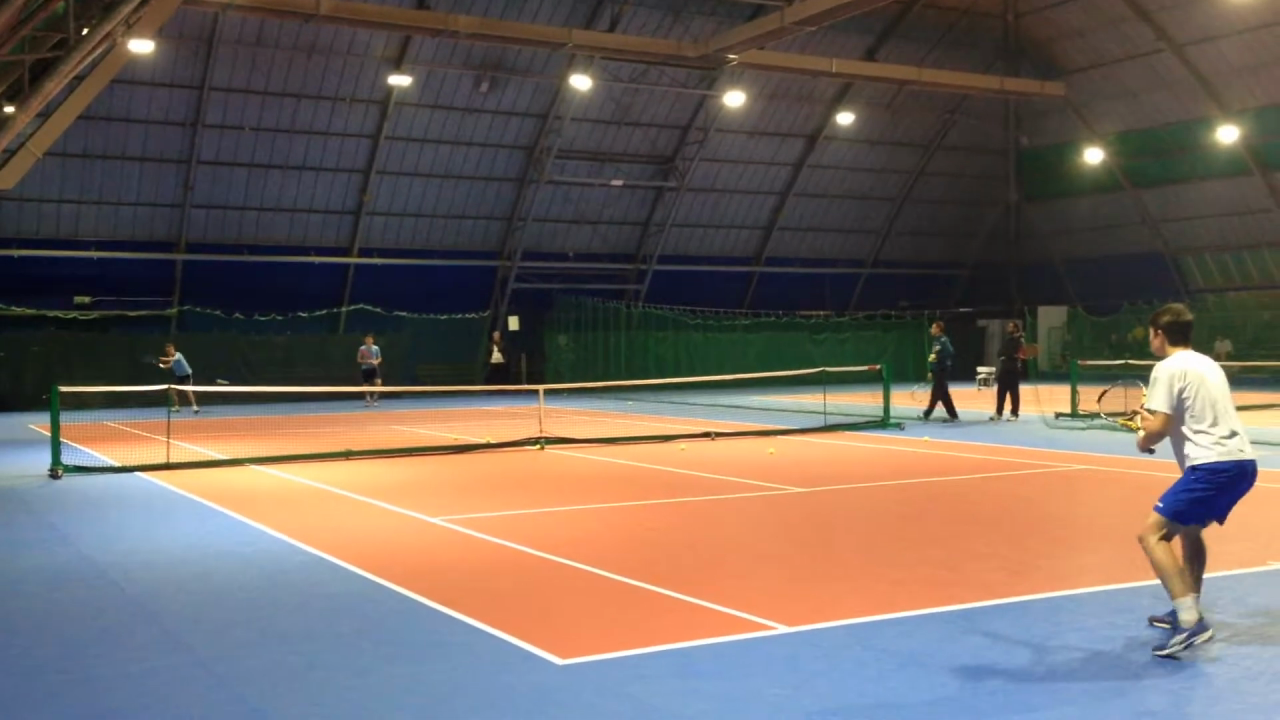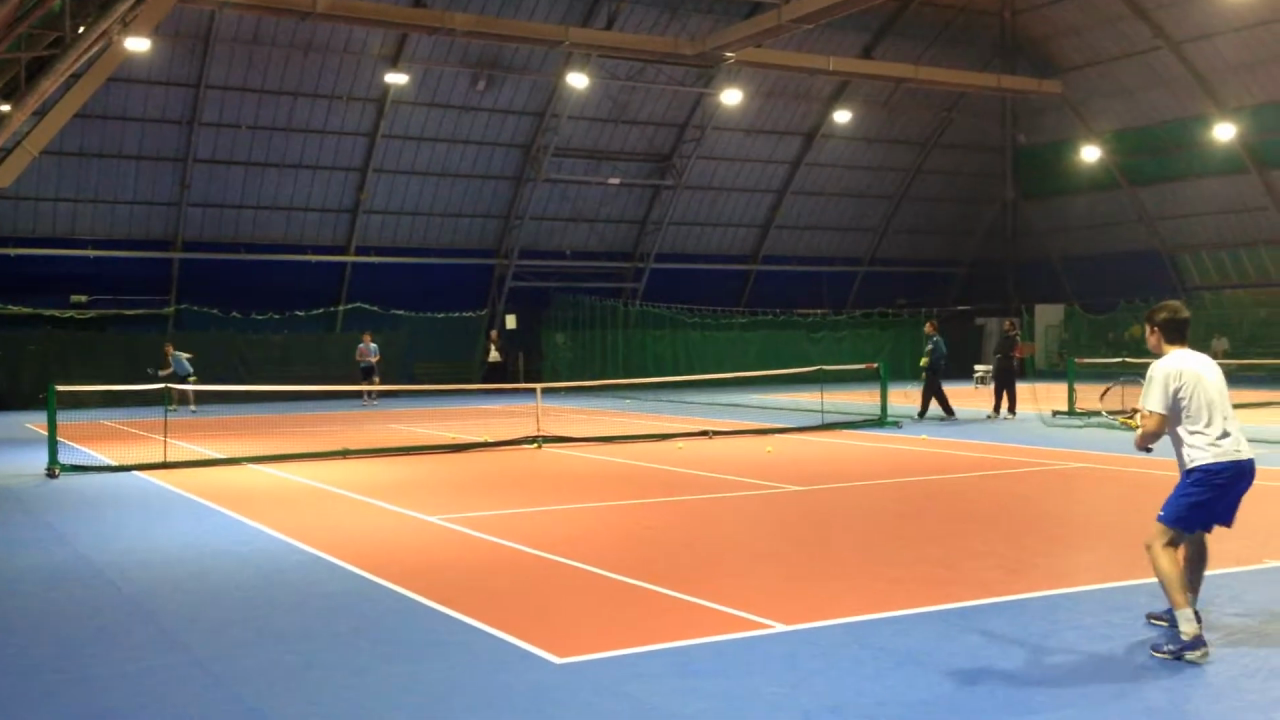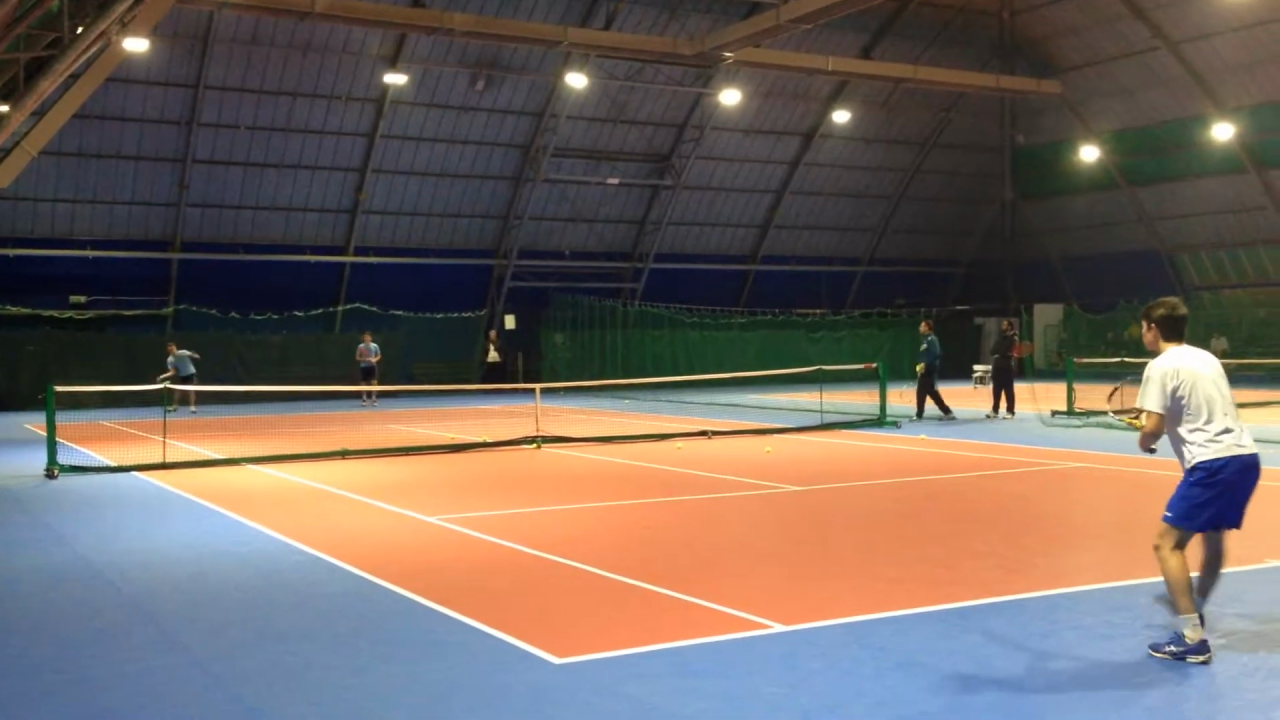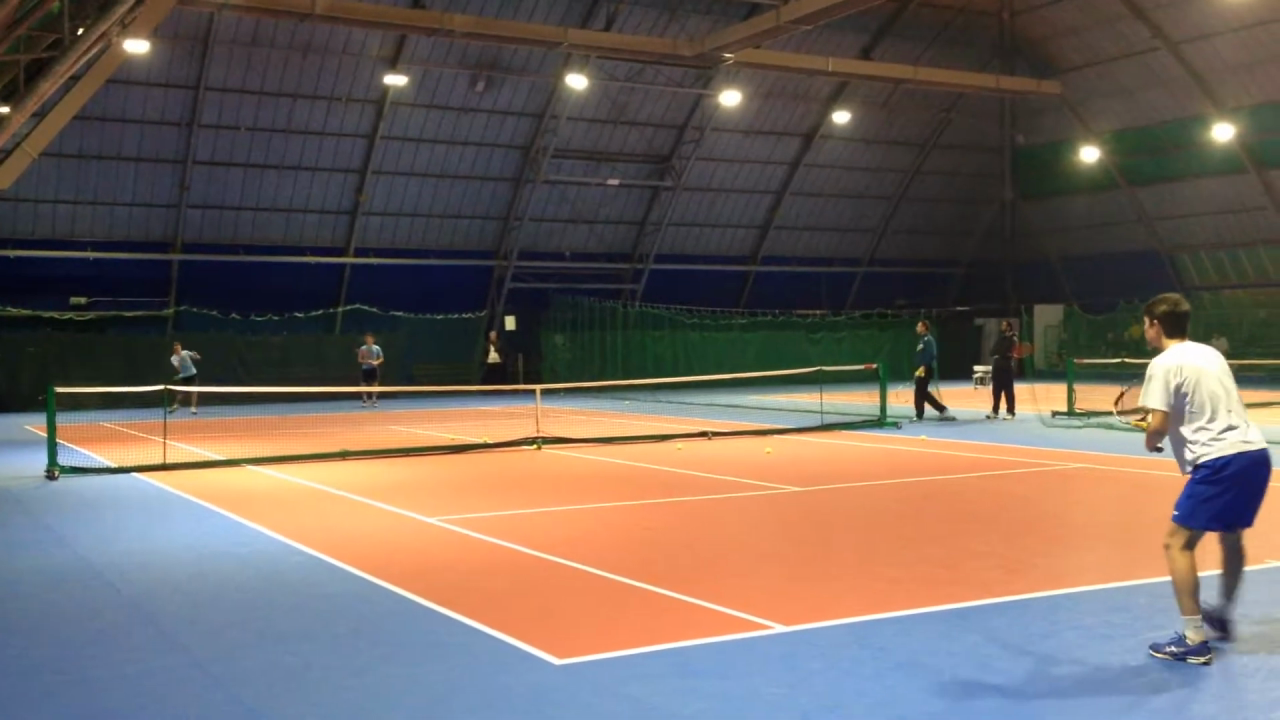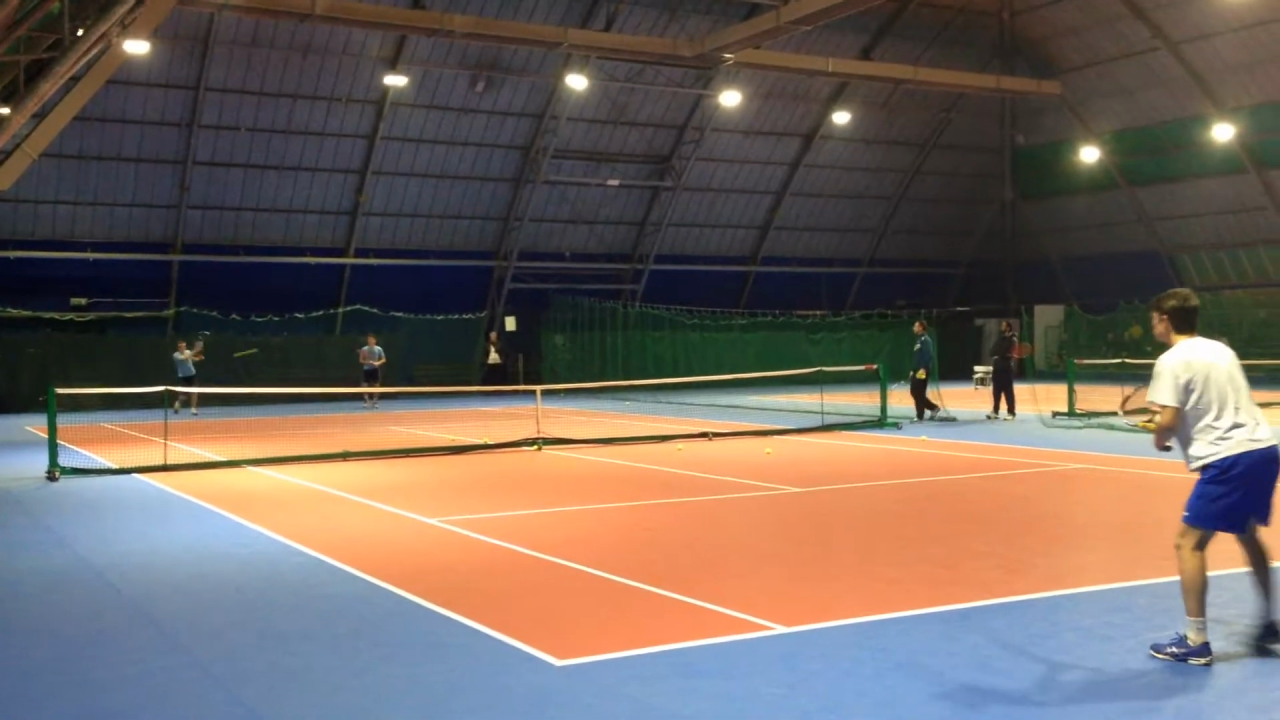
dt=0.1s
person 1, frame 1
left shoulder: (1167, 369)
right shoulder: (1208, 364)
left elbow: (1159, 428)
left wrist: (1142, 441)
right wrist: (1154, 421)
left hip: (1215, 466)
right hip: (1242, 462)
left knee: (1153, 534)
right knee: (1189, 529)
left ankle: (1192, 623)
right ankle: (1186, 611)
person 1, frame 2
left shoulder: (1163, 368)
right shoulder: (1206, 361)
left elbow: (1155, 428)
left wrist: (1140, 439)
right wrist: (1153, 420)
left hip: (1213, 467)
right hip: (1240, 462)
left knee: (1159, 542)
right knee: (1193, 532)
left ankle: (1190, 636)
right ankle: (1185, 612)
person 1, frame 3
left shoulder: (1161, 367)
right shoulder: (1206, 358)
left elbow: (1154, 427)
left wrist: (1143, 441)
right wrist: (1153, 427)
left hip: (1214, 464)
right hip: (1246, 458)
left knee: (1167, 544)
right knee: (1213, 534)
left ankle: (1193, 639)
right ankle: (1194, 607)
person 1, frame 4
left shoulder: (1164, 364)
right shoulder: (1211, 353)
left elbow: (1159, 425)
left wrist: (1150, 440)
right wrist: (1163, 428)
left hip: (1220, 462)
right hip: (1255, 454)
left knee: (1177, 543)
right knee: (1231, 537)
left ankle: (1195, 640)
right ankle: (1221, 617)
person 1, frame 5
left shoulder: (1172, 361)
right shoulder: (1221, 350)
left elbow: (1169, 421)
left wrist: (1159, 439)
right wrist: (1171, 429)
left hip: (1228, 462)
left knee: (1189, 544)
right knee: (1248, 536)
left ankle: (1196, 641)
